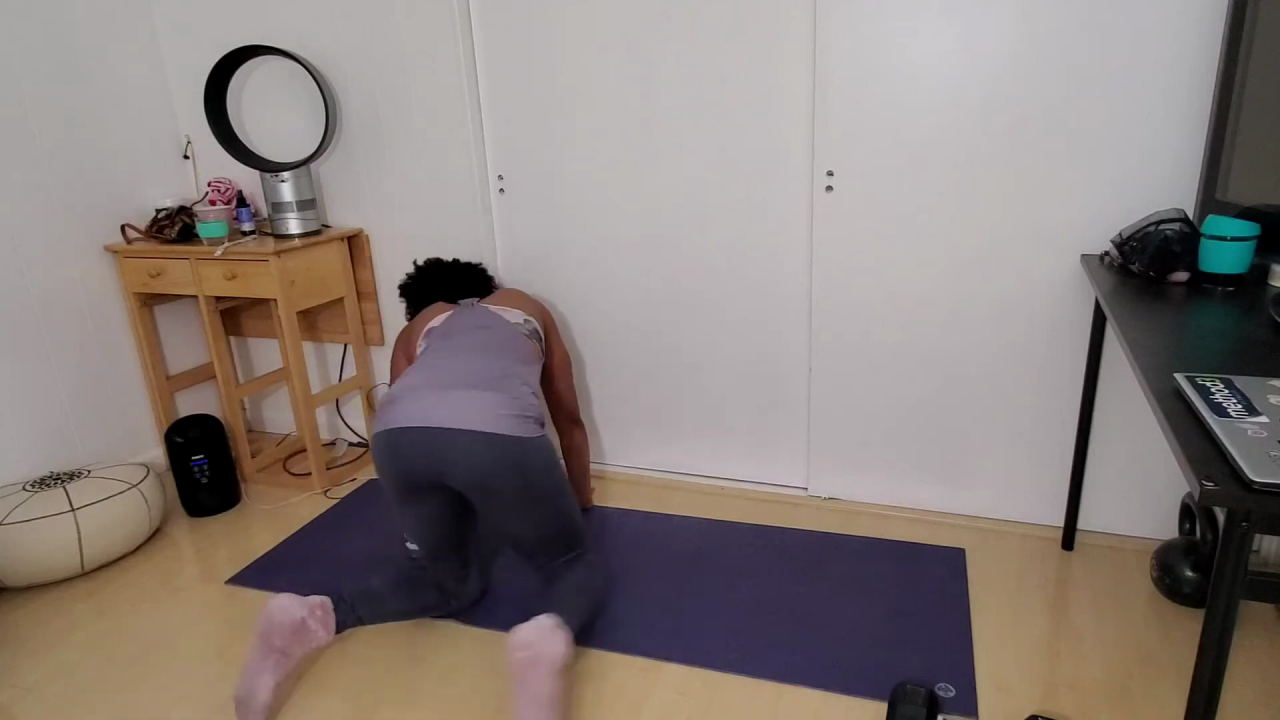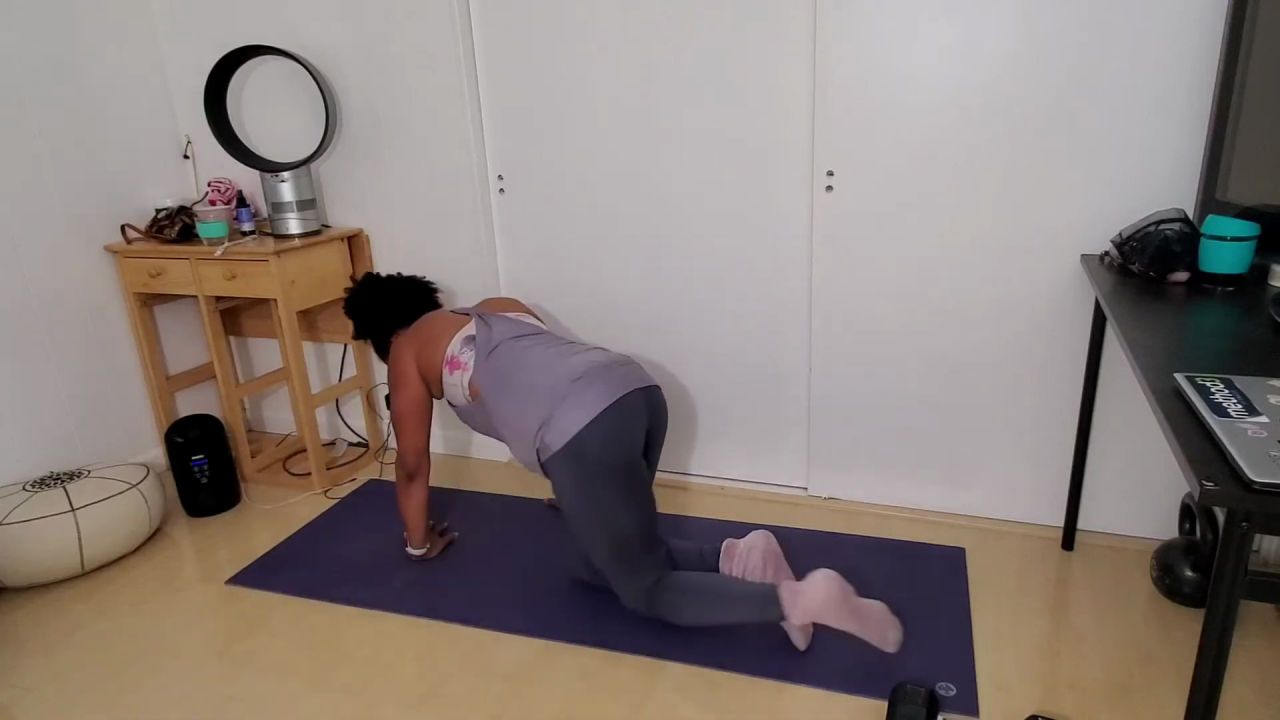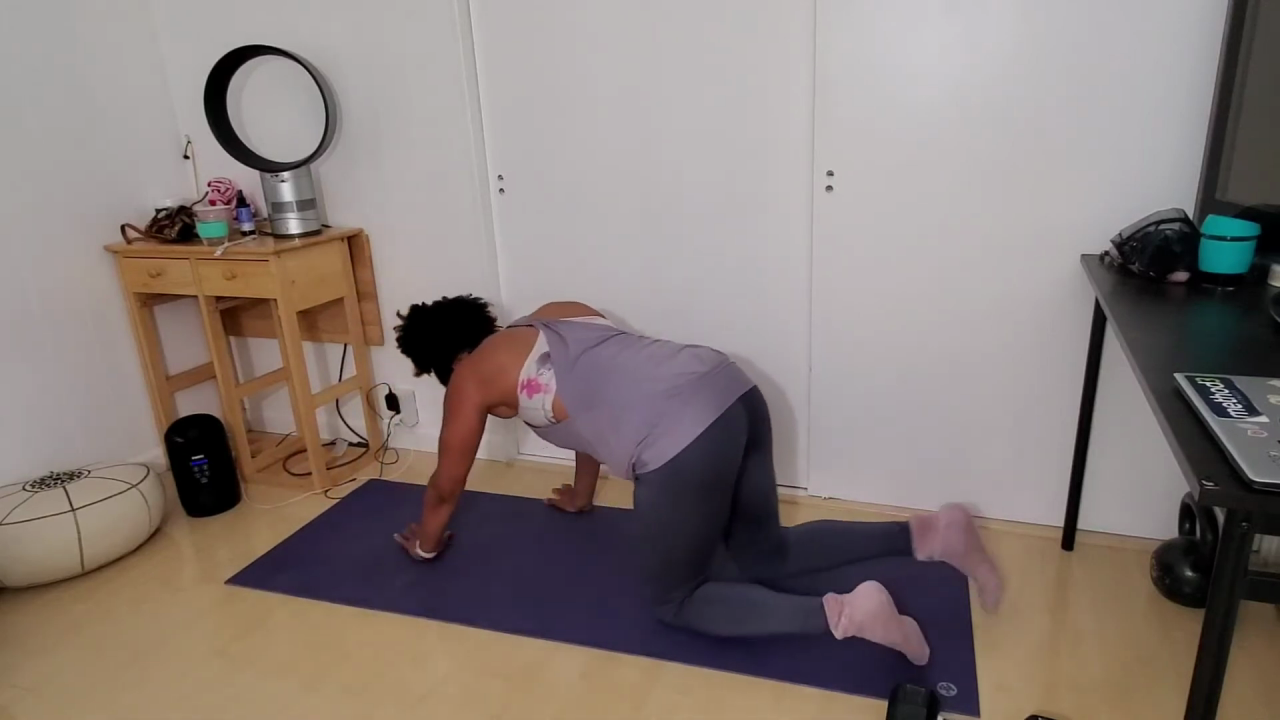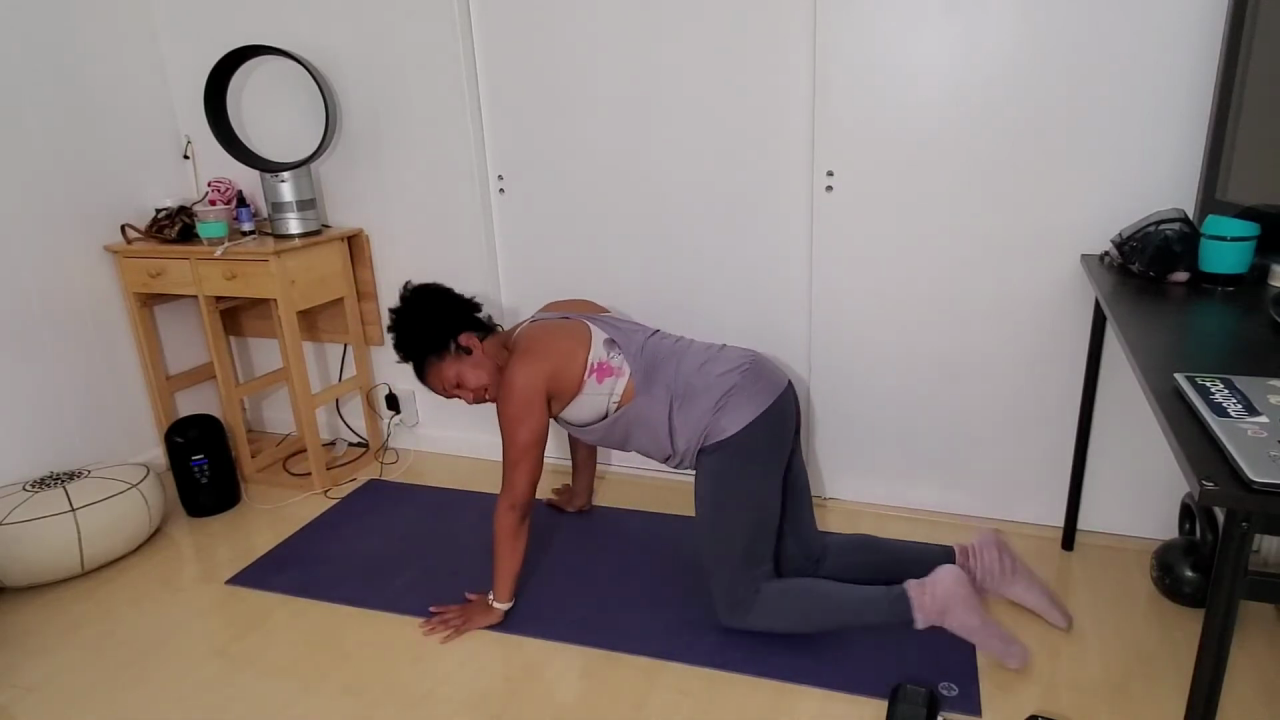
dt=0.7s
person 1, frame 1
left shoulder: (416, 328)
right shoulder: (528, 307)
right elbow: (569, 414)
left wrist: (421, 534)
right wrist: (580, 493)
left hip: (401, 431)
right hip: (500, 435)
left knee: (451, 583)
right knee: (576, 566)
left ankle: (309, 618)
right ankle: (548, 640)
person 1, frame 2
left shoulder: (408, 350)
right shoulder: (503, 306)
left elbow: (412, 465)
left wrist: (419, 541)
right wrist: (578, 496)
left hip: (584, 428)
right hip: (637, 390)
left knee: (648, 592)
right knee: (608, 558)
left ankle: (804, 598)
right ankle: (741, 556)
person 1, frame 3
left shoulder: (472, 377)
right shoulder: (557, 316)
left elbow: (447, 486)
left wrist: (427, 544)
right wrist: (581, 495)
left hip: (683, 442)
right hip: (732, 393)
left knee: (676, 600)
right knee: (767, 556)
left ankle: (841, 612)
right ankle: (932, 531)
person 1, frame 4
left shoulder: (520, 373)
right shoulder: (551, 323)
left elbow: (515, 502)
left wrist: (495, 603)
right wrist: (580, 495)
left hip: (735, 421)
right hip: (762, 393)
left knee: (743, 605)
right knee: (802, 561)
left ankle: (928, 598)
right ankle: (974, 561)
